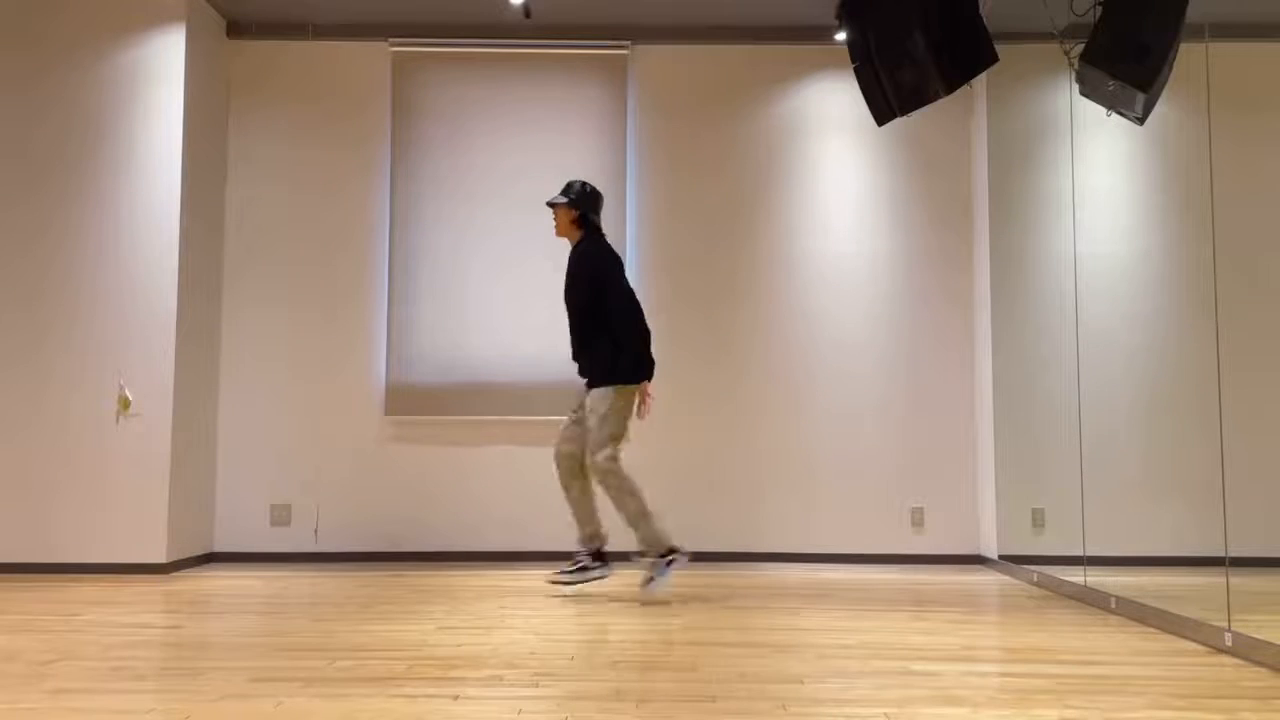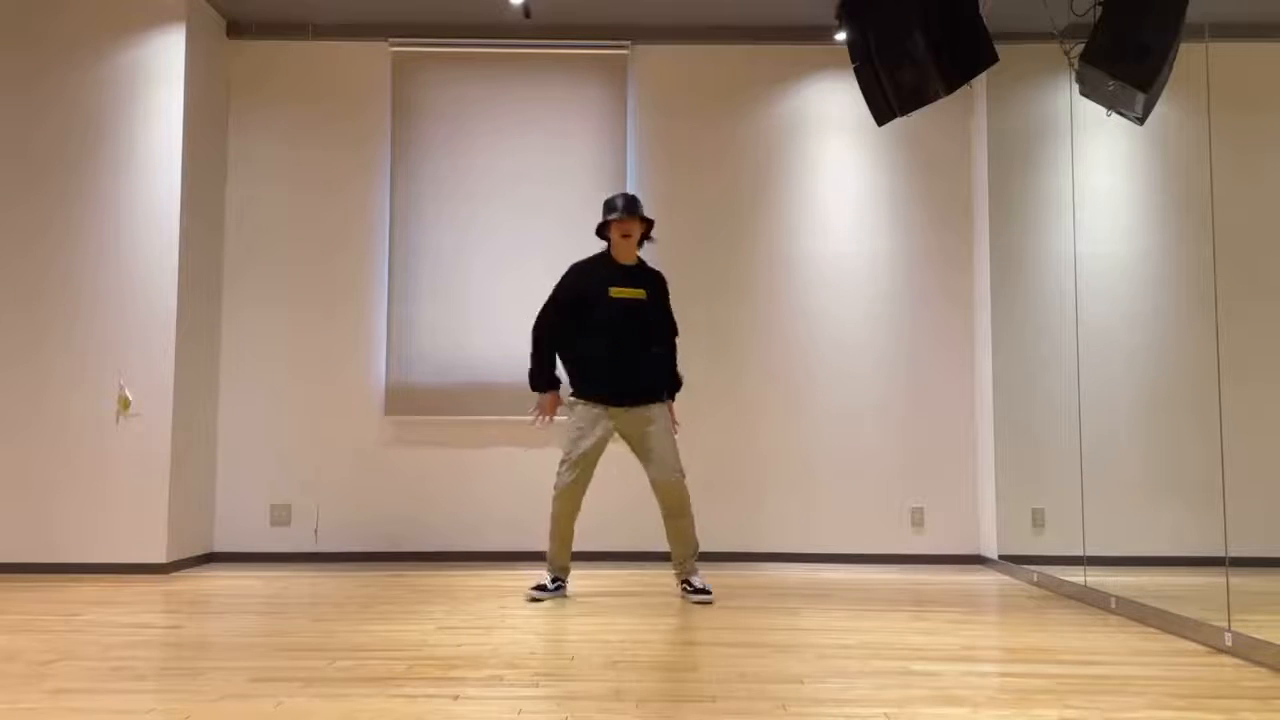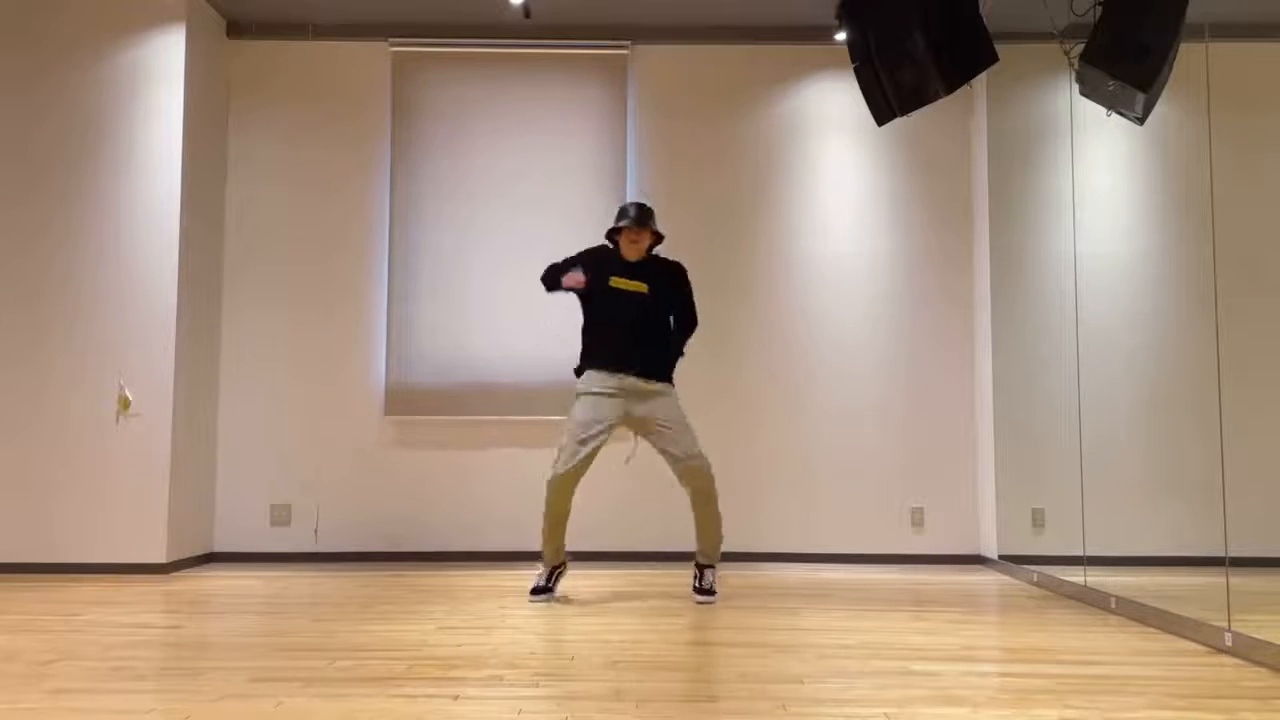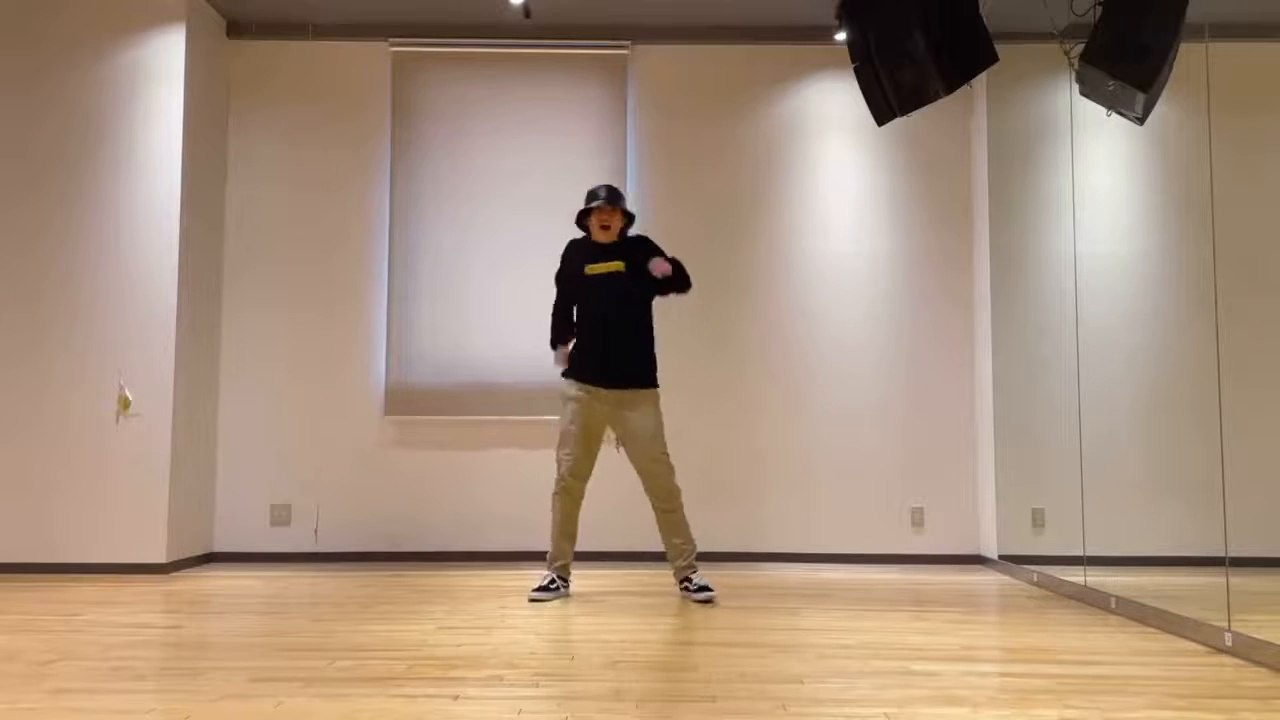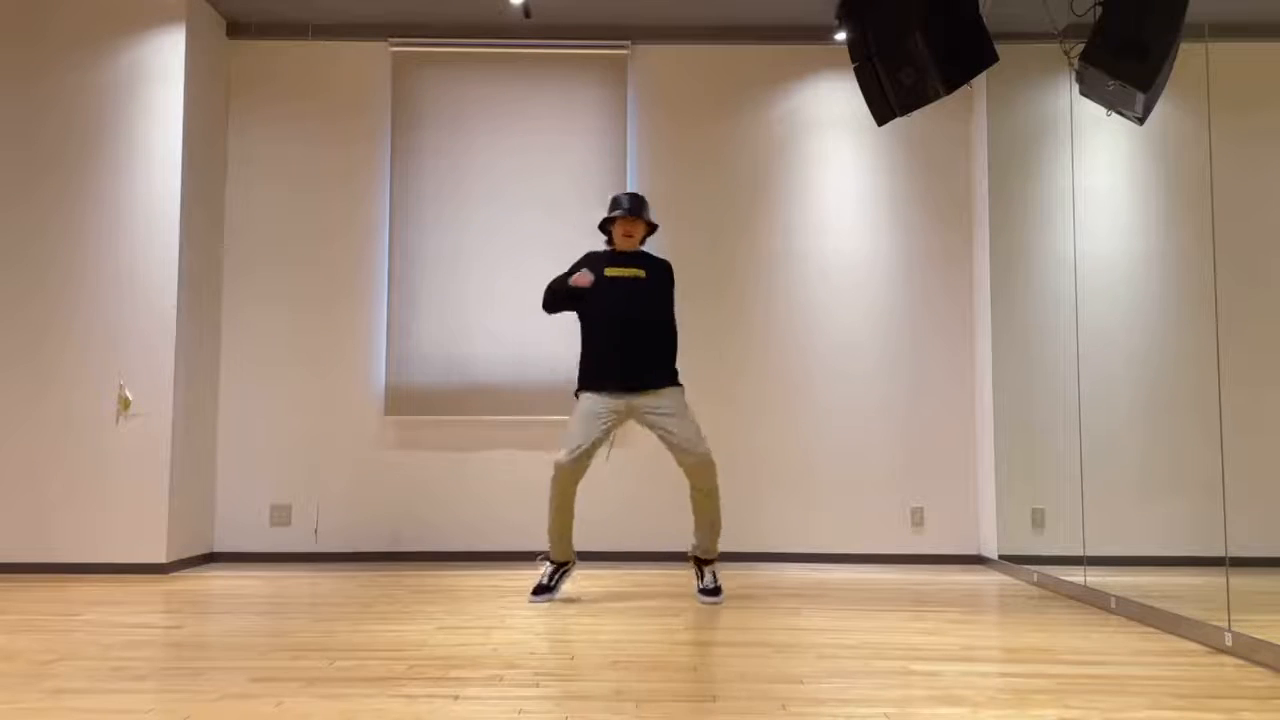
dt=0.4s
person 1, frame 1
left shoulder: (591, 254)
right shoulder: (589, 253)
left elbow: (625, 312)
right elbow: (625, 313)
left wrist: (638, 372)
right wrist: (640, 370)
left hip: (614, 376)
right hip: (604, 376)
left knee: (602, 461)
right knee: (567, 453)
left ankle: (661, 551)
right ankle: (591, 551)
person 1, frame 2
left shoulder: (654, 281)
right shoulder: (584, 275)
left elbow: (665, 339)
right elbow: (546, 328)
left wrist: (669, 393)
right wrist: (545, 385)
left hip: (646, 402)
right hip: (591, 401)
left knee: (671, 482)
right knee: (569, 485)
left ankle: (688, 573)
right ankle: (557, 574)
person 1, frame 3
left shoulder: (670, 274)
right shoulder: (595, 262)
left elbow: (686, 322)
right elbow: (551, 276)
left wrist: (667, 359)
right wrist: (564, 277)
left hip: (654, 389)
right hip: (600, 386)
left knee: (697, 471)
right knee: (563, 475)
left ankle: (706, 564)
right ankle: (553, 563)
person 1, frame 4
left shoulder: (641, 249)
right shoulder: (575, 254)
left elbow: (678, 283)
left wrist: (669, 270)
right wrist: (560, 340)
left hip: (637, 387)
right hip: (583, 385)
left knee: (660, 478)
right knee: (569, 478)
left ankle: (687, 572)
right ankle: (558, 572)
person 1, frame 5
left shoulder: (659, 271)
right shoulder: (591, 263)
right elbow: (551, 302)
left wrist: (672, 377)
right wrist: (568, 284)
left hip: (656, 389)
right hip: (599, 391)
left knee: (701, 463)
right knee: (566, 469)
left ankle: (705, 560)
right ankle: (559, 560)
